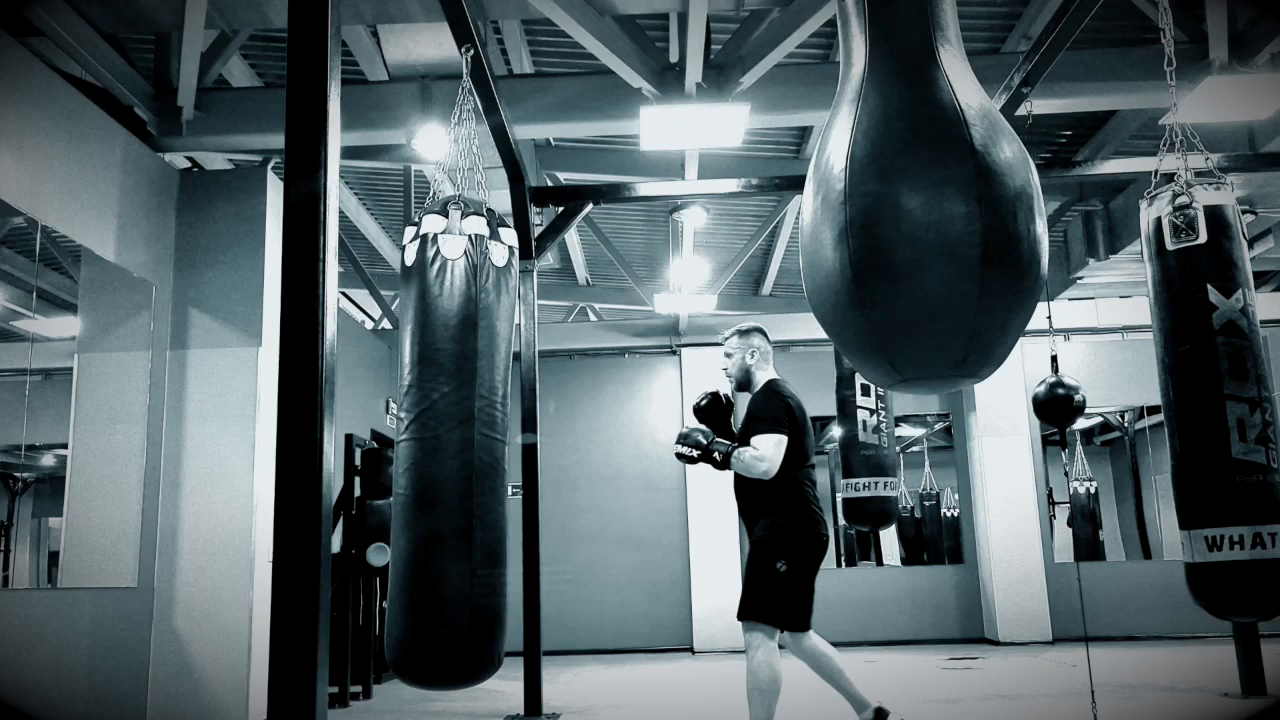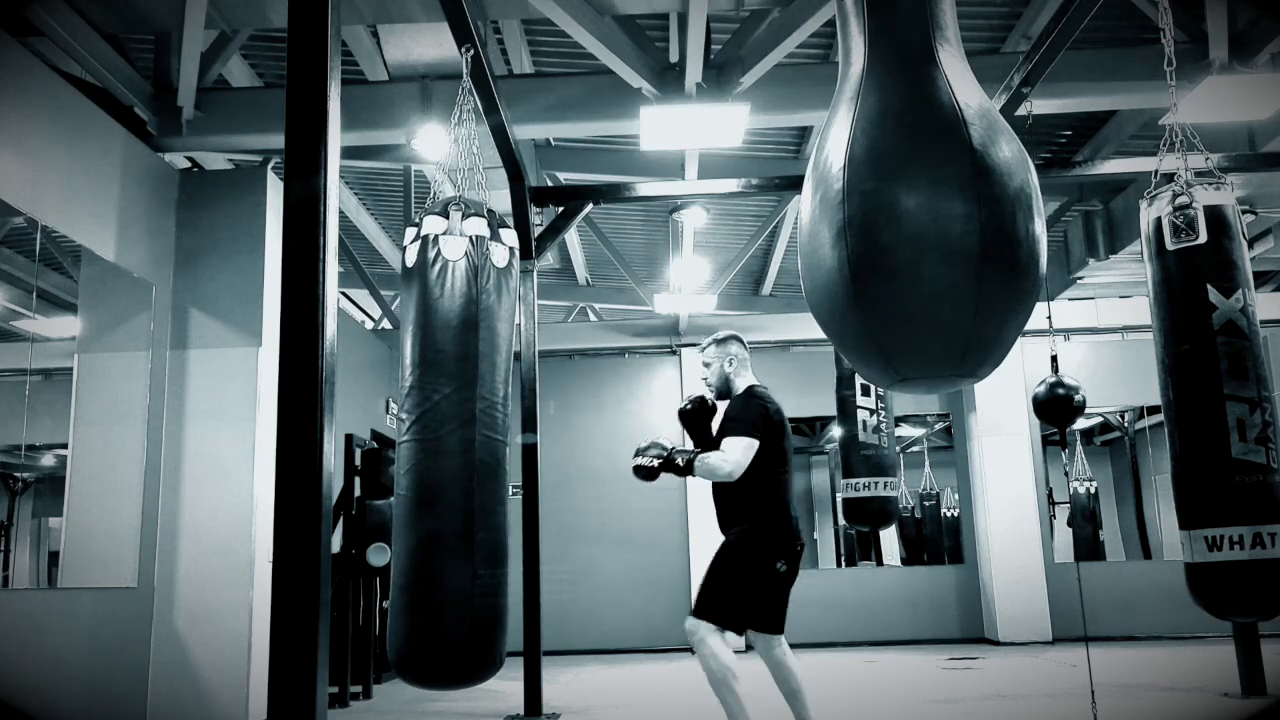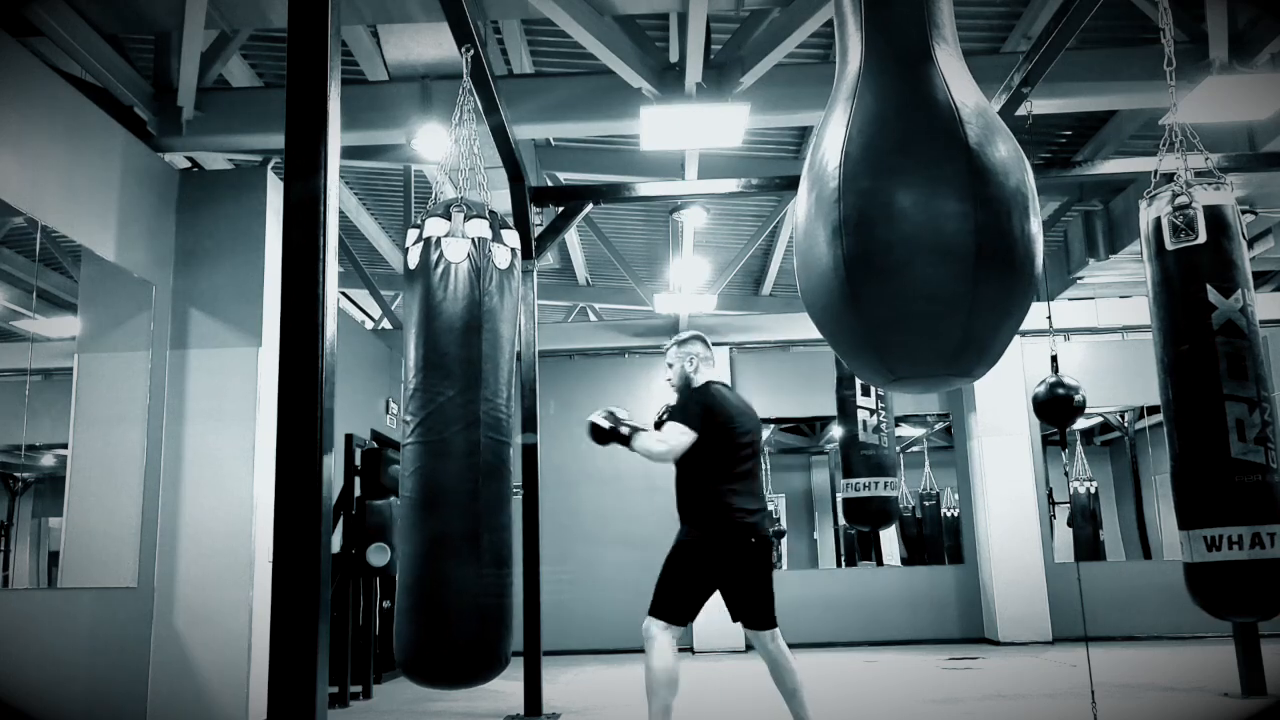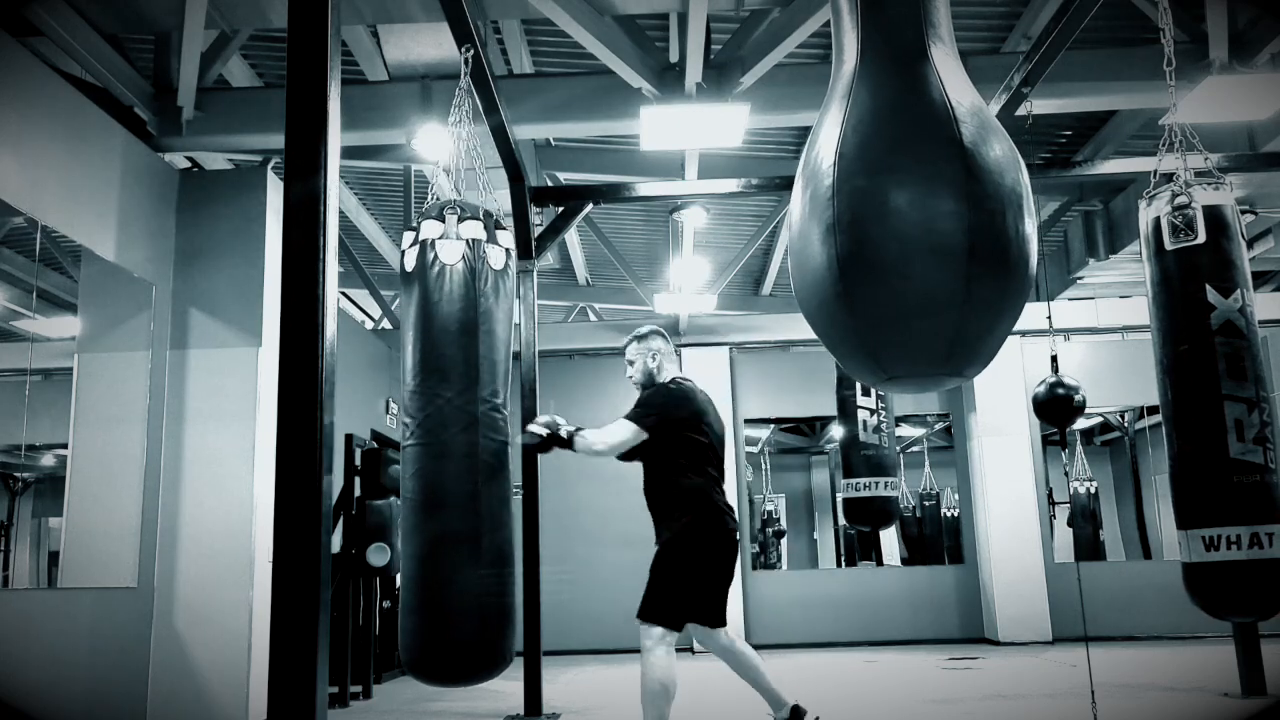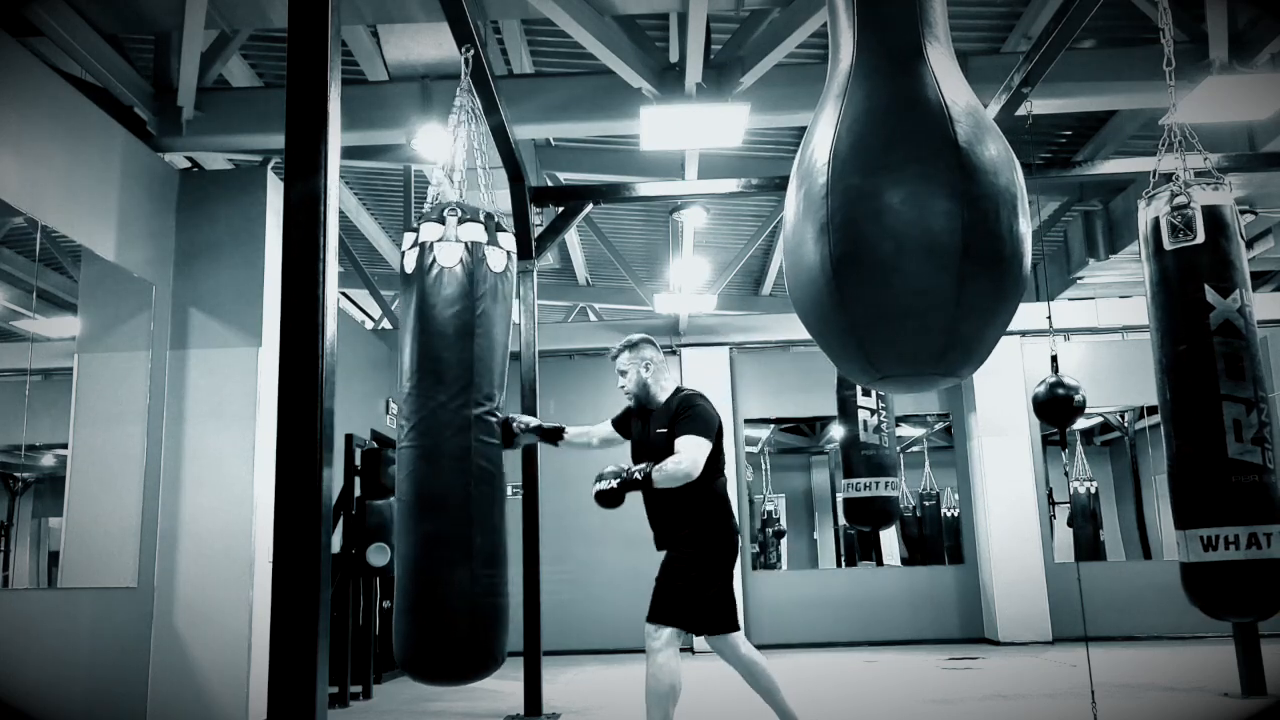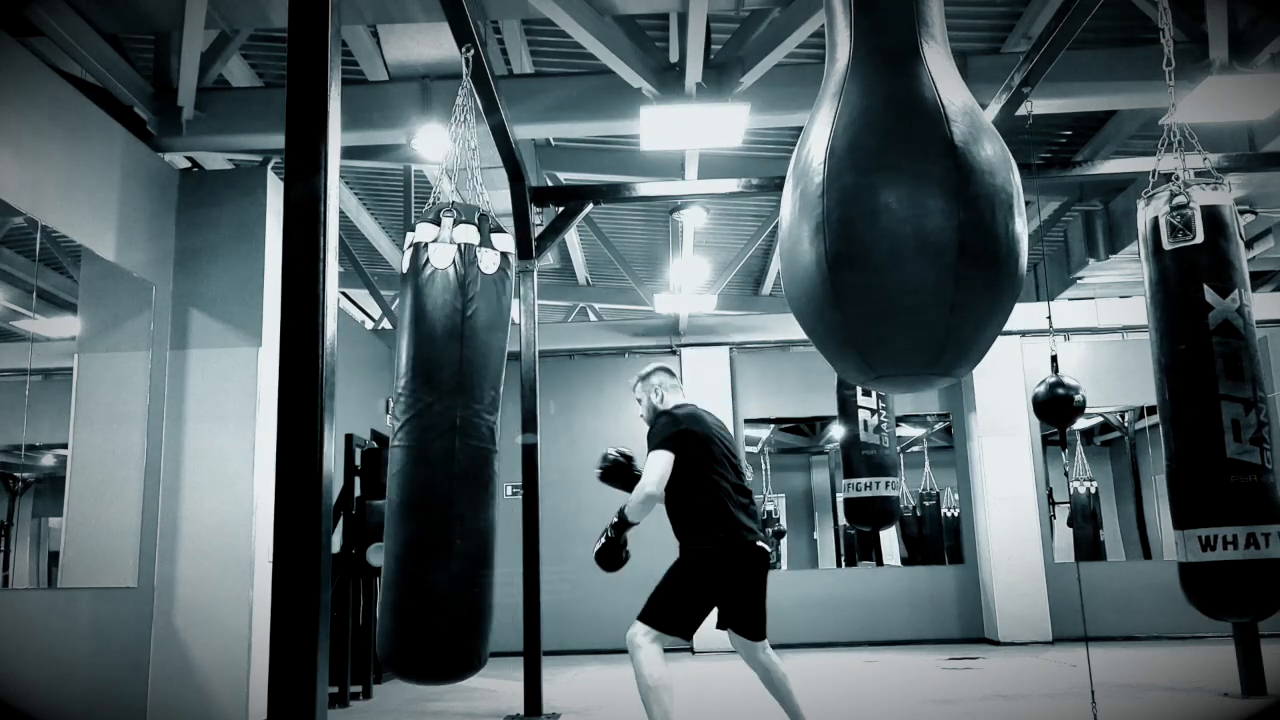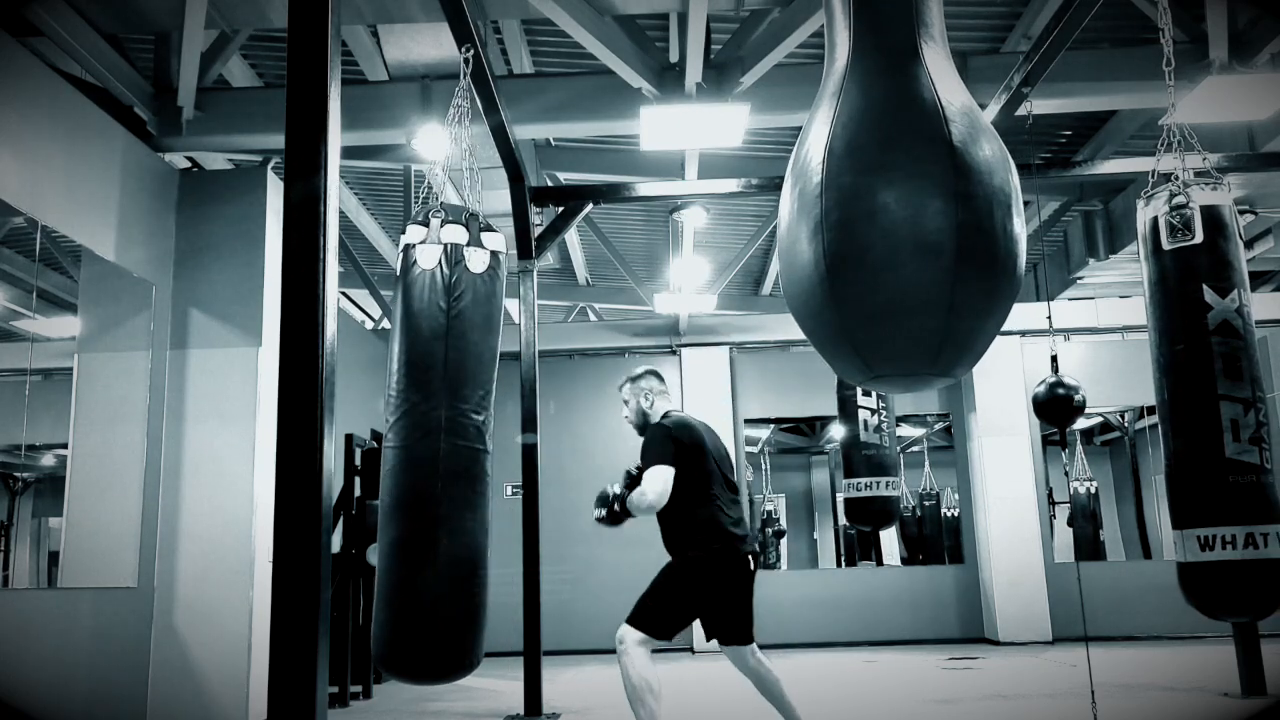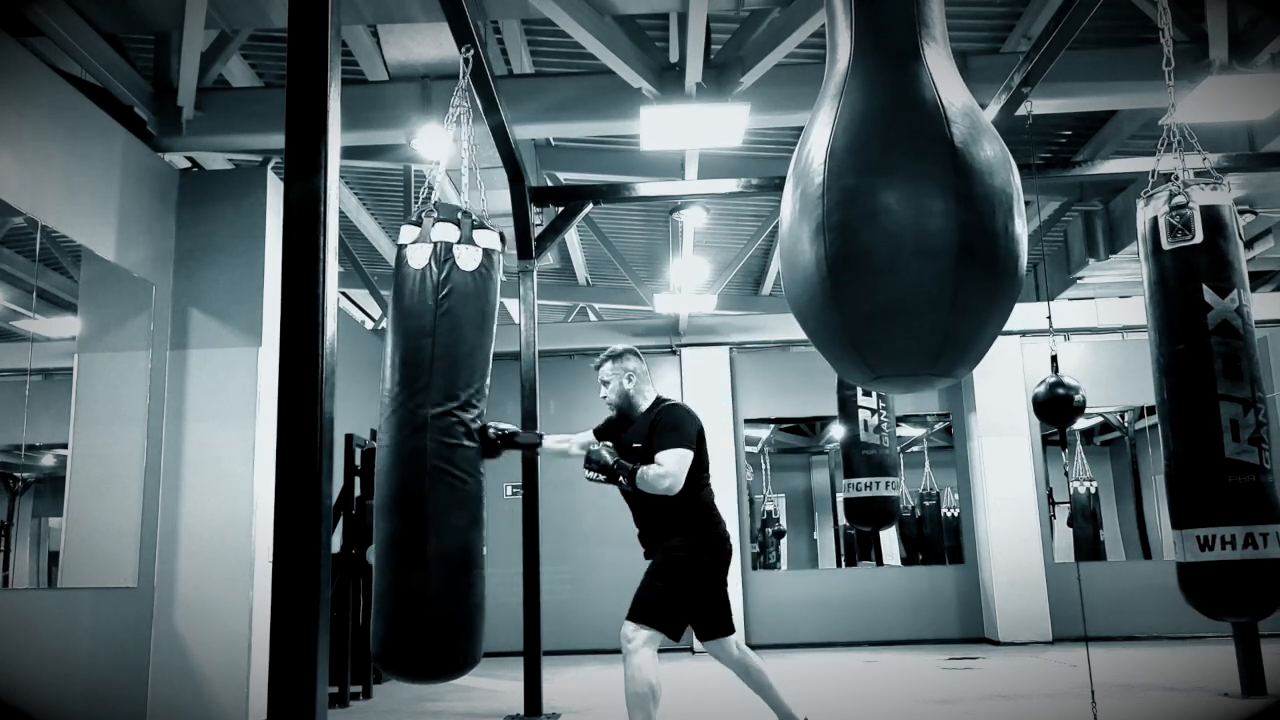
dt=0.2s
person 1, frame 1
left shoulder: (772, 399)
right shoulder: (768, 400)
left elbow: (766, 465)
right elbow: (754, 463)
left wrist: (710, 446)
right wrist: (716, 430)
left hip: (784, 534)
right hip: (797, 534)
left knee: (758, 634)
right knee: (796, 636)
person 1, frame 2
left shoulder: (750, 404)
right shoulder: (756, 404)
left elbow: (728, 467)
right elbow: (728, 463)
left wrist: (674, 458)
right wrist: (701, 435)
left hip: (756, 537)
right hip: (780, 541)
left knee: (704, 630)
right knee: (768, 641)
person 1, frame 3
left shoulder: (700, 398)
right shoulder: (739, 406)
left elbow: (662, 448)
left wrist: (620, 430)
left hip: (712, 536)
right hip: (752, 534)
left knee: (658, 631)
right knee: (762, 635)
person 1, frame 4
left shoulder: (666, 396)
right shoulder: (697, 400)
left elbow: (606, 442)
left wrist: (560, 432)
left hip: (693, 533)
right hip: (717, 533)
left knee: (656, 636)
right knee: (713, 633)
person 1, frame 5
left shoulder: (692, 407)
right shoulder: (641, 413)
left elbow: (688, 465)
right elbow: (592, 436)
left wrist: (631, 478)
right wrist: (538, 430)
left hip: (700, 542)
right hip: (699, 542)
left knee: (661, 638)
right knee: (726, 641)
person 1, frame 6
left shoulder: (671, 422)
right shoulder: (707, 423)
left elbow: (652, 489)
left wrist: (616, 528)
left hip: (714, 549)
right hip: (751, 548)
left knee: (643, 640)
right knee: (752, 646)
person 1, frame 7
left shoulder: (663, 430)
right shoulder: (699, 432)
left elbow: (654, 498)
left wrist: (619, 504)
left hip: (705, 557)
right hip: (736, 555)
left knee: (631, 641)
right knee: (741, 651)
person 1, frame 8
left shoulder: (673, 416)
right shoulder: (624, 422)
left elbow: (669, 479)
right elbow: (575, 445)
left wrist: (613, 468)
right wrist: (510, 437)
left hip: (691, 545)
right hip: (686, 547)
left knee: (636, 639)
right knee: (724, 645)
